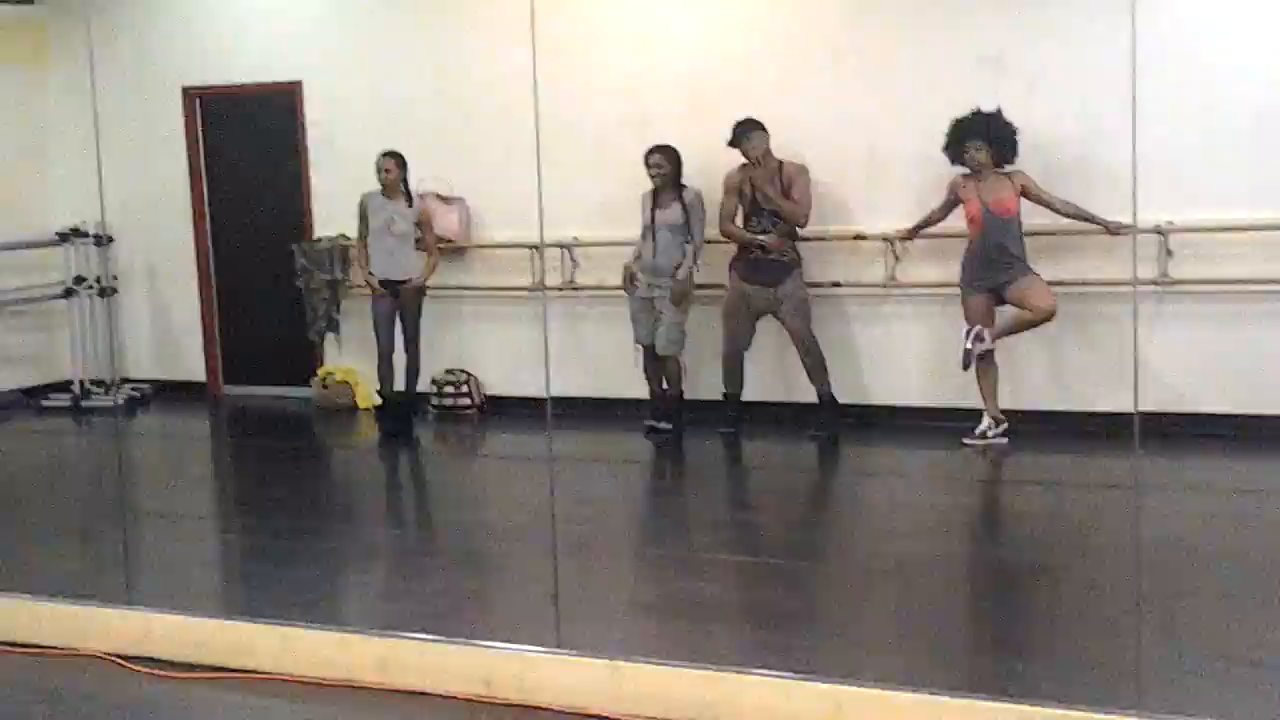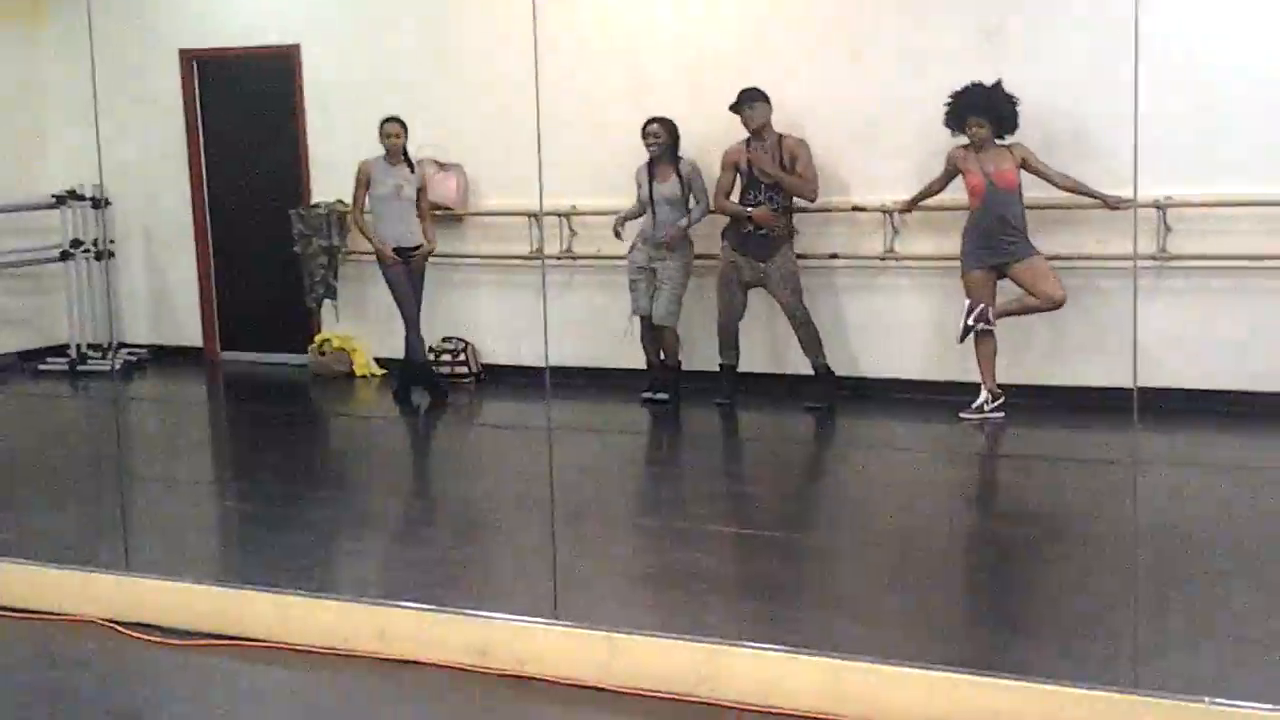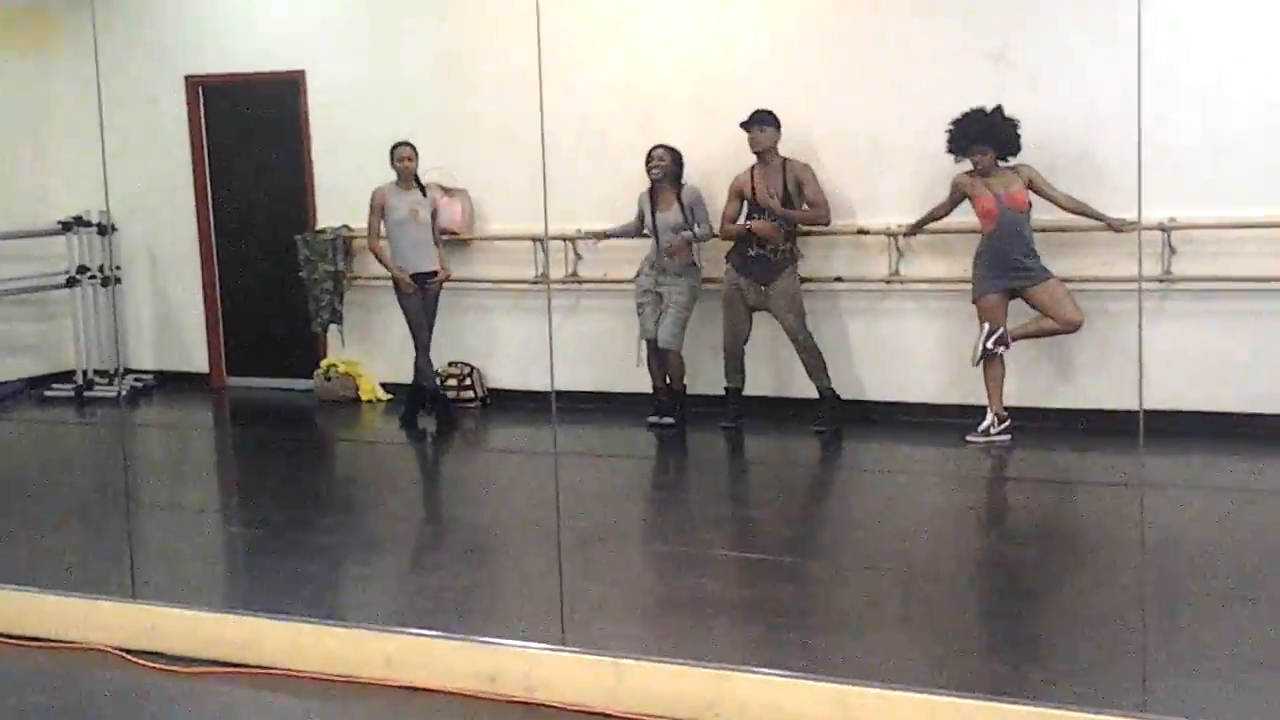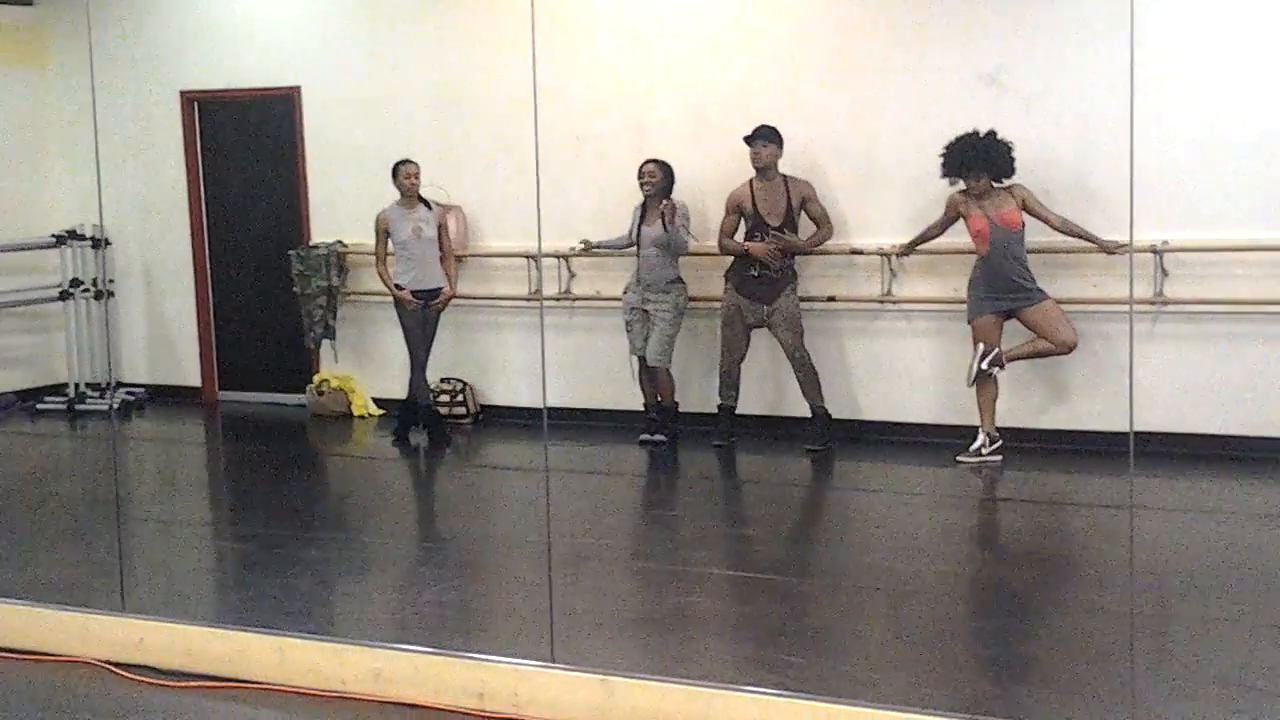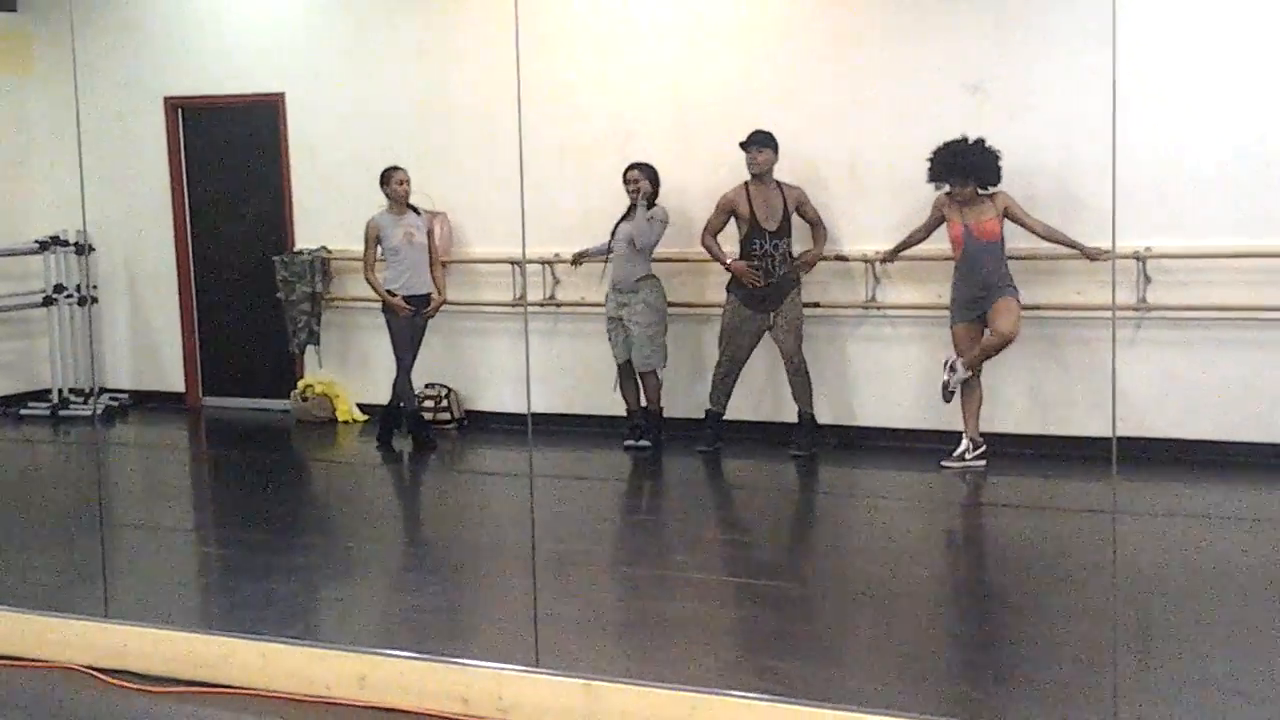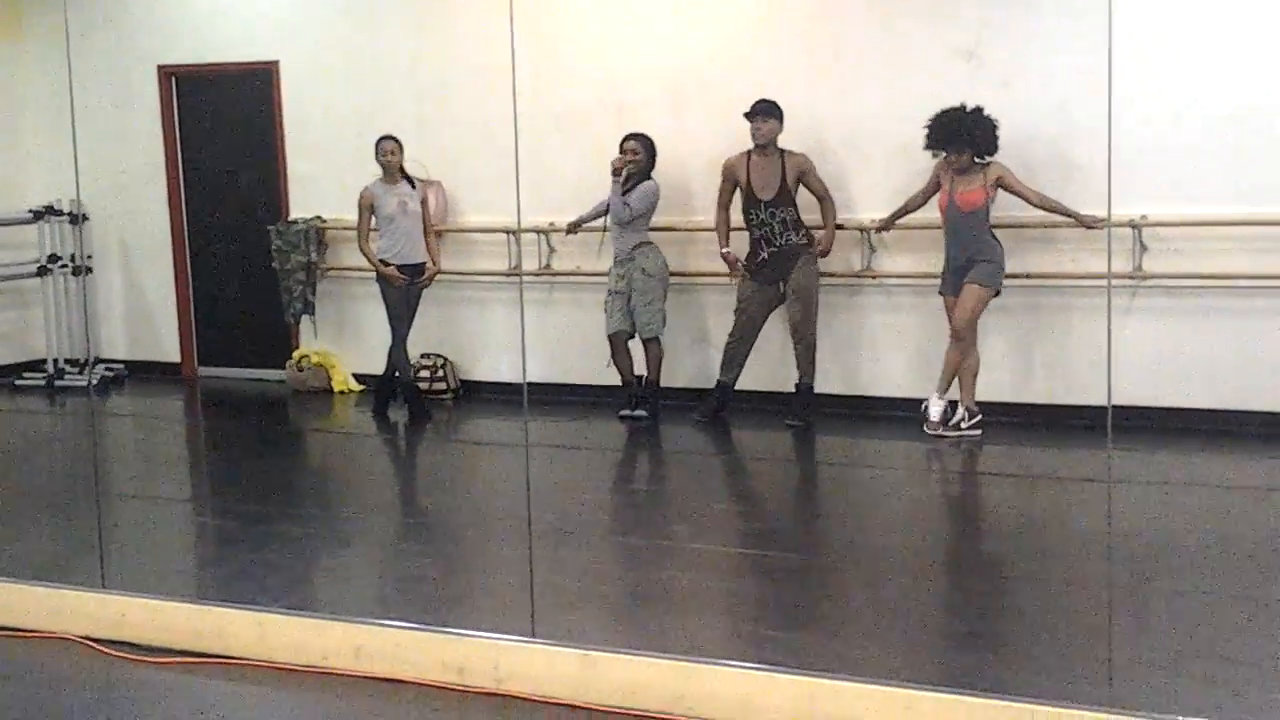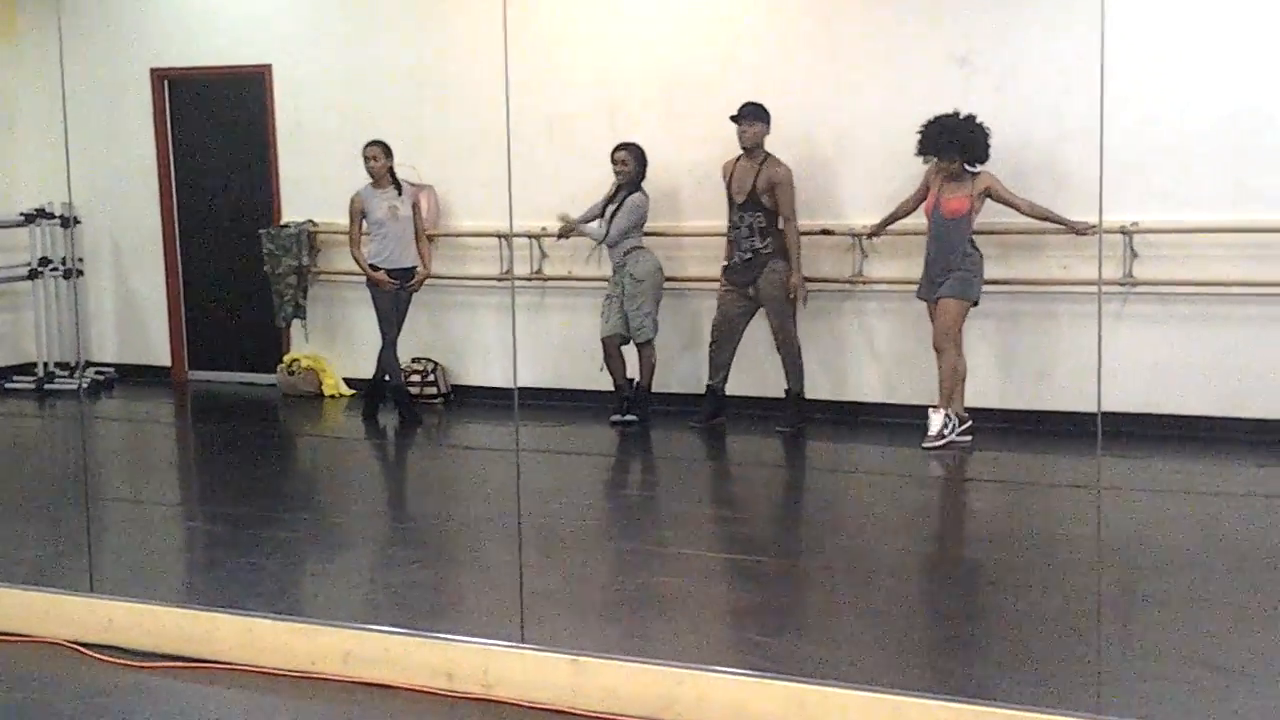
dt=0.4s
person 1, frame 1
left shoulder: (1015, 180)
right shoulder: (959, 186)
left elbow: (1058, 205)
right elbow: (940, 213)
left wrist: (1103, 223)
right wrist: (913, 230)
left hip: (1013, 269)
right hip: (976, 273)
left knee: (1046, 306)
right knee: (982, 351)
left ankle: (986, 335)
right ankle: (994, 421)
person 1, frame 2
left shoulder: (1016, 152)
right shoulder: (958, 157)
left elbow: (1057, 178)
right elbow: (938, 185)
left wrist: (1101, 197)
right wrist: (912, 202)
left hip: (1014, 243)
right hip: (978, 246)
left knee: (1054, 296)
right knee: (983, 326)
left ankle: (989, 313)
right ankle: (991, 395)
person 1, frame 3
left shoulder: (1022, 174)
right shoulder: (965, 182)
left elbow: (1062, 200)
right elbow: (944, 209)
left wrist: (1106, 219)
right wrist: (917, 226)
left hip: (1028, 265)
right hip: (991, 270)
left knee: (1072, 319)
right knee: (992, 347)
left ankle: (1006, 336)
right ankle: (997, 418)
person 1, frame 4
left shoulder: (1016, 194)
right shoulder: (959, 201)
left elbow: (1056, 221)
right elbow: (938, 227)
left wrist: (1099, 241)
right wrist: (910, 246)
left hip: (1022, 286)
right hip: (985, 291)
left knee: (1067, 340)
right knee: (986, 367)
left ankle: (999, 358)
right ankle: (989, 439)
person 1, frame 5
left shoulder: (999, 202)
right shoulder: (945, 204)
left elbow: (1038, 227)
right elbow: (923, 231)
left wrist: (1083, 249)
right wrist: (894, 251)
left hip: (999, 288)
right hip: (964, 294)
left knee: (1006, 332)
right knee: (972, 373)
left ankle: (958, 368)
right ankle: (973, 444)
person 1, frame 6
left shoulder: (992, 172)
right shoulder: (943, 169)
left elbow: (1033, 197)
right elbow: (921, 197)
left wrist: (1078, 216)
right wrist: (890, 219)
left hip: (983, 261)
right hip: (954, 264)
left knee: (961, 329)
right knee: (964, 337)
left ankle: (939, 399)
right ankle: (968, 413)
person 1, frame 7
left shoulder: (981, 181)
right shoulder: (933, 175)
left elbow: (1022, 205)
right elbow: (912, 203)
left wrist: (1068, 223)
right wrist: (881, 225)
left hip: (962, 270)
right hip: (934, 271)
left knee: (943, 342)
right knee: (950, 346)
left ankle: (941, 417)
right ankle: (958, 419)
person 2, frame 1
left shoulder: (794, 172)
right shoulder: (736, 178)
left elbow: (801, 218)
right elbow: (725, 226)
left wrist: (766, 187)
right wrist: (762, 239)
left hip: (786, 271)
right hip: (746, 272)
left knee: (804, 339)
right knee: (734, 344)
left ankle: (827, 405)
right ankle: (732, 407)
person 2, frame 2
left shoulder: (794, 147)
right shoulder: (734, 154)
left elbow: (810, 192)
right elbow: (719, 201)
left wrist: (771, 169)
right wrist: (751, 212)
left hip: (777, 244)
right hip: (737, 245)
left knee: (796, 311)
right knee: (728, 315)
left ankle: (823, 377)
right ankle: (728, 378)
person 2, frame 3
left shoulder: (799, 172)
right shoulder: (741, 181)
left elbow: (823, 215)
right elbow: (725, 230)
left wrist: (781, 211)
right wrist: (751, 226)
left hip: (780, 270)
right hip: (741, 269)
left knee: (799, 335)
right knee: (734, 338)
left ankle: (828, 400)
right ankle: (733, 401)
person 2, frame 4
left shoulder: (800, 189)
right shoulder: (740, 196)
left elbow: (826, 227)
right elbow: (723, 241)
left wrist: (804, 244)
right wrist: (748, 247)
left hip: (781, 286)
right hip: (741, 285)
left knee: (797, 353)
right knee: (731, 355)
left ankle: (821, 419)
right ankle: (726, 419)
person 2, frame 5
left shoulder: (793, 195)
right shoulder: (734, 198)
left elbow: (818, 225)
right elbow: (707, 236)
left wrist: (816, 251)
right wrist: (729, 264)
left hip: (785, 290)
right hip: (745, 291)
left knee: (793, 357)
right knee: (729, 360)
left ankle: (806, 426)
right ankle: (713, 425)
person 2, frame 6
left shoulder: (797, 163)
right shoulder: (734, 165)
left elbow: (824, 199)
right elbow: (723, 209)
left wrist: (828, 236)
right wrist: (725, 249)
left hip: (799, 257)
right hip: (759, 260)
left knee: (802, 327)
right knee: (742, 329)
left ankle: (804, 397)
right ankle: (721, 393)
person 2, frame 7
left shoulder: (777, 171)
right shoulder: (729, 168)
left elbow: (789, 222)
left wrist: (795, 271)
right wrist: (727, 262)
left hip: (770, 264)
right hip: (738, 265)
left knee: (784, 335)
right knee: (721, 333)
left ankle: (795, 403)
right ankle: (714, 400)
person 3, frame 1
left shoulder: (417, 207)
right shoulder: (368, 202)
left elbow: (431, 251)
right elbow: (362, 243)
left wrist: (421, 278)
right wrist: (367, 274)
left hip: (409, 283)
right hip: (382, 284)
left knee: (411, 346)
right knee: (384, 347)
left ankle: (407, 407)
right ankle: (388, 405)
person 3, frame 2
left shoulder: (416, 173)
right shoulder: (368, 168)
right elbow: (357, 213)
left wrist: (430, 242)
right wrist: (377, 245)
left hip: (415, 250)
right hip: (389, 252)
left knee: (413, 317)
right knee: (410, 316)
left ankle: (405, 382)
right ankle: (429, 380)
person 3, frame 3
left shoulder: (428, 195)
right shoulder: (382, 195)
right elbow: (373, 241)
left wrist: (445, 267)
right wrist: (395, 272)
left hip: (431, 275)
right hip: (406, 277)
left knee: (423, 343)
right knee: (422, 342)
left ankle: (412, 408)
right ankle: (440, 406)
person 3, frame 4
left shoulder: (434, 213)
right shoulder: (386, 218)
left elbow: (448, 255)
right elbow: (380, 263)
left wrist: (451, 287)
right wrist: (395, 292)
left hip: (434, 293)
right hip: (407, 294)
left knee: (421, 361)
right knee: (418, 360)
left ankle: (405, 421)
right ankle: (433, 422)
person 3, frame 5
left shoulder: (424, 219)
right shoulder: (377, 224)
left elbow: (435, 262)
right elbow: (368, 270)
left wrist: (441, 294)
right wrist: (388, 298)
left hip: (423, 299)
right hip: (397, 301)
left knee: (406, 365)
right knee: (404, 365)
left ankle: (388, 425)
right ankle: (418, 429)
person 3, frame 6
left shoulder: (418, 188)
right shoulder: (370, 194)
left elbow: (429, 231)
right elbow: (362, 240)
left wrist: (435, 263)
right wrist: (381, 269)
left hip: (417, 268)
right hip: (391, 270)
left knee: (401, 334)
right knee: (400, 334)
left ankle: (384, 393)
right ankle: (413, 398)
person 3, frame 7
left shoulder: (409, 193)
right shoulder: (361, 199)
left elbow: (421, 236)
right elbow: (354, 245)
left wrist: (425, 268)
right wrist: (371, 273)
left hip: (407, 273)
right hip: (381, 274)
left knee: (391, 338)
right knee: (390, 338)
left ankle: (374, 395)
right ankle: (404, 402)
person 4, frame 1
left shoulder: (690, 197)
right shoulder: (647, 197)
left elbow: (697, 240)
left wrist: (684, 276)
right wrist: (631, 262)
left hip: (672, 281)
right hip: (643, 279)
left knee: (667, 348)
right knee: (648, 347)
left ankle: (674, 409)
right ankle: (657, 405)
person 4, frame 2
left shoulder: (687, 168)
right shoulder: (642, 171)
left elbow: (704, 205)
left wrist: (682, 225)
right wrist: (624, 216)
left hip: (675, 252)
right hip: (642, 249)
left knee: (664, 319)
right knee: (645, 317)
left ankle: (671, 378)
right ankle: (655, 376)
person 4, frame 3
left shoulder: (690, 194)
right shoulder: (646, 197)
left elbow: (707, 229)
left wrist: (687, 237)
right wrist: (607, 232)
left hip: (682, 277)
right hip: (651, 274)
left knee: (668, 342)
right knee: (651, 341)
left ankle: (677, 402)
right ankle: (661, 401)
person 4, frame 4
left shoulder: (677, 208)
right shoulder: (638, 211)
left elbow: (682, 249)
left wrist: (671, 222)
right wrist: (597, 244)
left hip: (667, 293)
right hip: (637, 292)
left knee: (657, 360)
right knee: (643, 359)
left ankle: (669, 421)
right ankle: (652, 418)
person 4, frame 5
left shoulder: (658, 213)
right shoulder: (628, 213)
left elbow: (642, 242)
left wrist: (642, 203)
right wrist: (587, 253)
left hip: (643, 294)
right hip: (617, 296)
left knee: (645, 365)
right knee: (624, 365)
left ankle: (653, 426)
right ankle: (636, 424)
person 4, frame 6
left shoulder: (649, 187)
right shoulder: (627, 183)
left elbow: (620, 216)
right elbow: (609, 205)
left wrist: (616, 179)
right wrist: (581, 220)
left hip: (644, 263)
right hip: (621, 265)
left knee: (649, 333)
right knee: (616, 335)
left ankle: (650, 397)
right ankle: (632, 393)
person 4, frame 7
left shoulder: (636, 199)
right shoulder: (617, 190)
left elbow: (609, 236)
right elbow: (599, 208)
left wrist: (577, 227)
right wrist: (574, 225)
left hip: (639, 268)
right hip: (620, 272)
left knee: (643, 338)
right knee: (609, 339)
left ankle: (641, 401)
right ankle: (624, 397)
